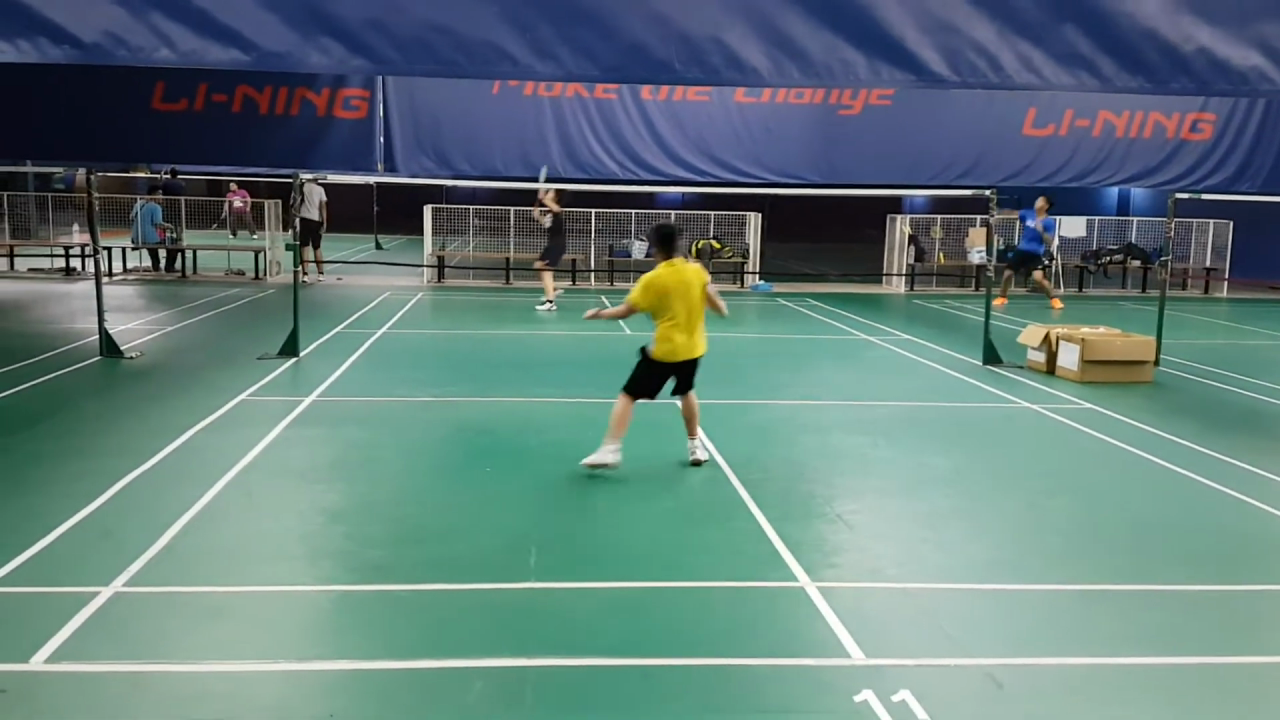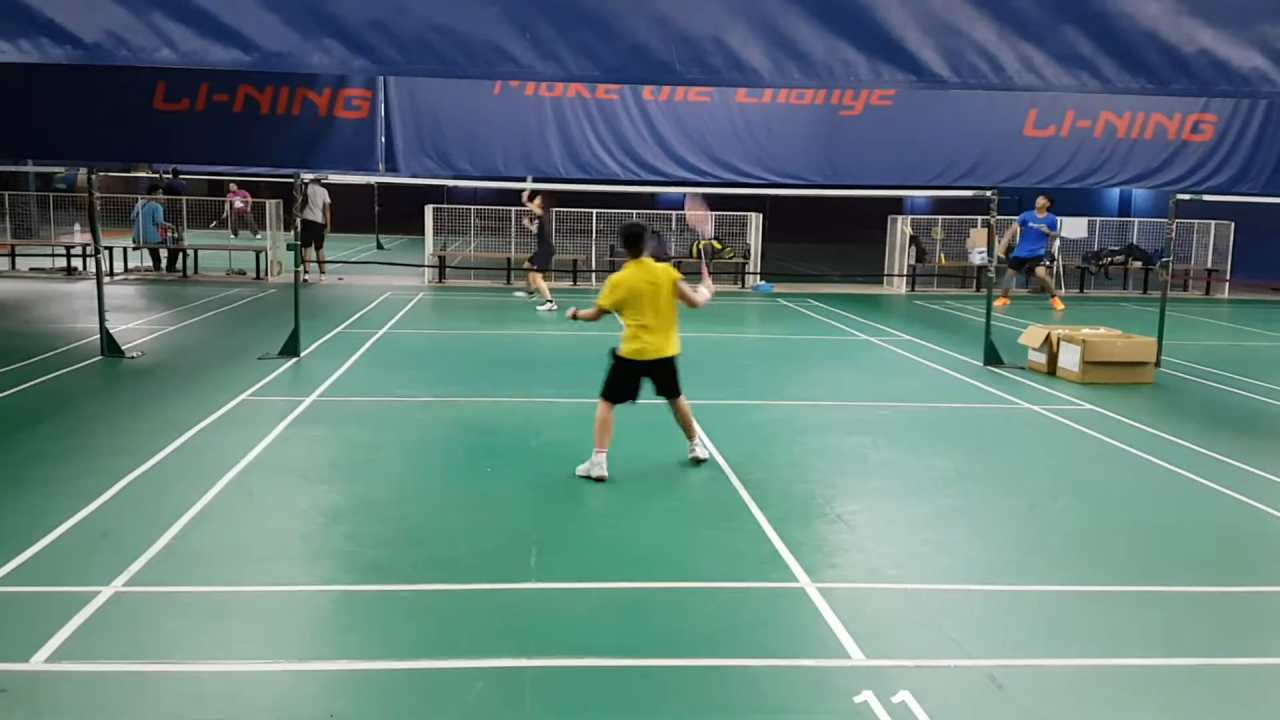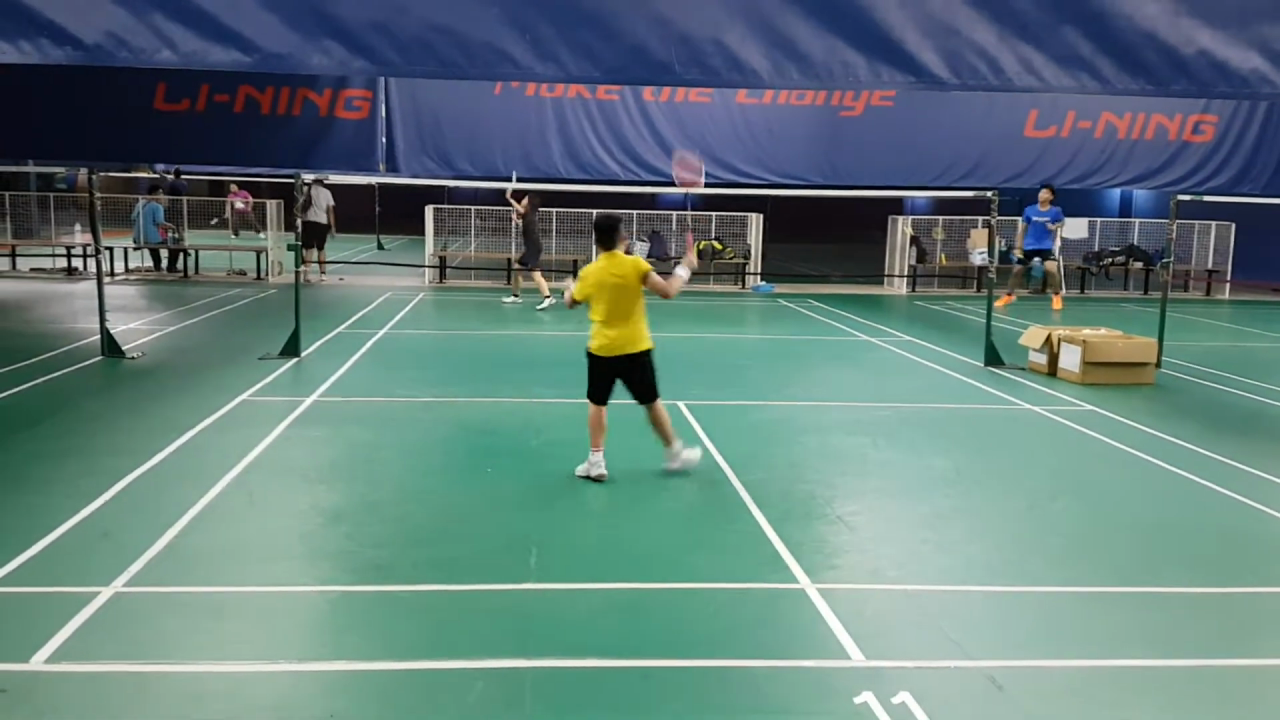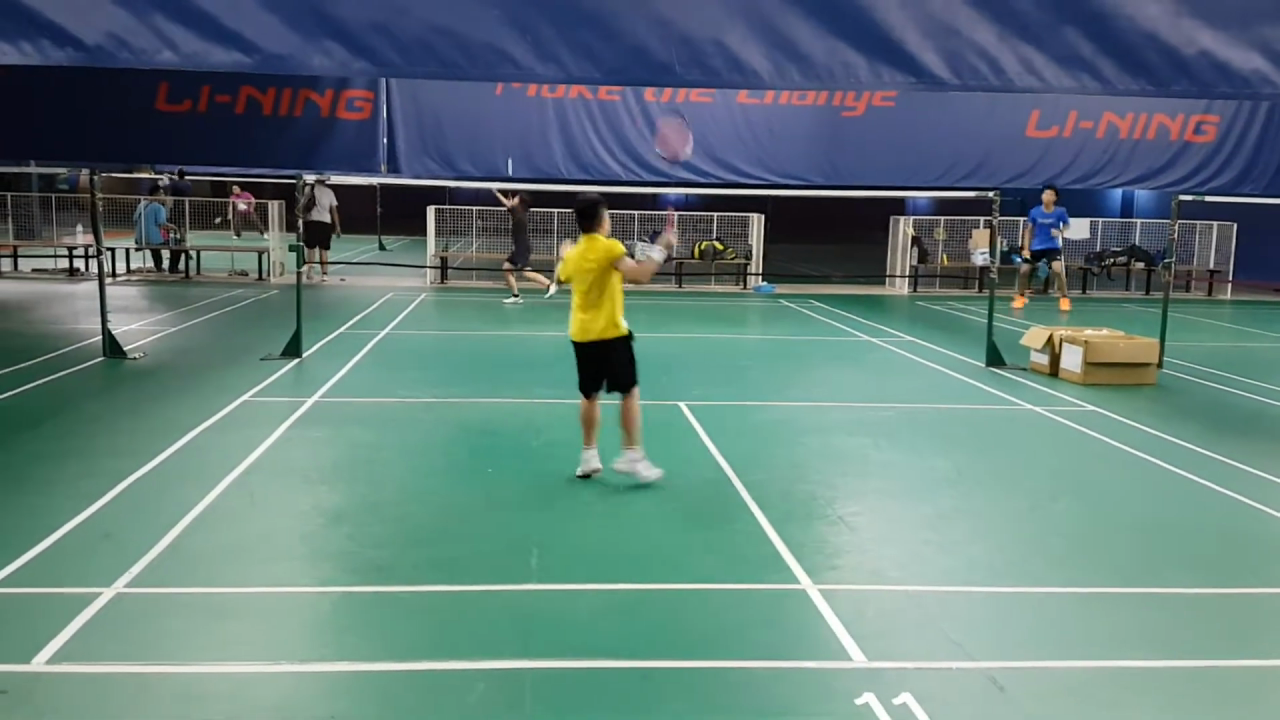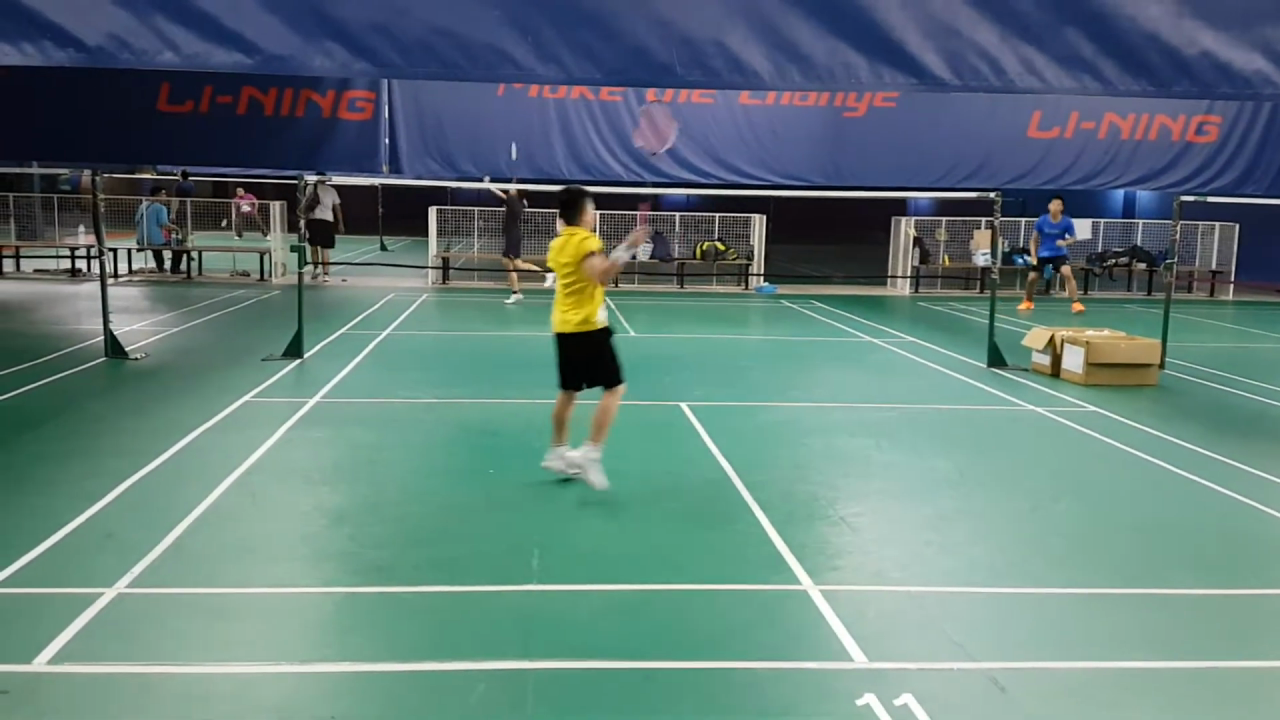
dt=0.1s
person 1, frame 1
left shoulder: (651, 280)
right shoulder: (697, 272)
left elbow: (623, 312)
right elbow: (719, 307)
left wrist: (596, 313)
right wrist: (722, 309)
left hip: (661, 353)
right hip: (692, 351)
left knee: (627, 397)
right knee: (686, 393)
left ankle: (609, 452)
right ankle: (696, 447)
person 1, frame 2
left shoulder: (616, 281)
right shoulder: (665, 272)
left elbow: (595, 314)
right elbow: (694, 301)
left wrist: (575, 314)
right wrist: (707, 290)
left hip: (632, 354)
right hip: (665, 351)
left knee: (606, 402)
right knee: (676, 397)
left ankle: (598, 461)
right ankle: (696, 446)
person 1, frame 3
left shoulder: (588, 273)
right shoulder: (634, 266)
left elbow: (572, 301)
right elbow: (668, 291)
left wrist: (568, 289)
right wrist: (686, 268)
left hip: (600, 349)
right hip: (634, 348)
left knee: (596, 403)
right knee: (652, 402)
left ankle: (596, 461)
right ankle: (675, 453)
person 1, frame 4
left shoulder: (572, 255)
right shoulder: (610, 248)
left elbow: (562, 276)
right elbow: (639, 276)
right wrist: (661, 248)
left hip: (581, 336)
right hip: (611, 334)
left knee: (589, 397)
right knee: (629, 394)
left ankle: (589, 457)
right ankle: (632, 457)
person 1, frame 5
left shoulder: (558, 246)
right shoulder: (587, 242)
right elbow: (603, 274)
right wrist: (627, 248)
left hip: (564, 330)
right hip: (588, 328)
left knee: (568, 393)
right knee: (613, 390)
left ankle: (557, 453)
right ankle: (590, 456)
